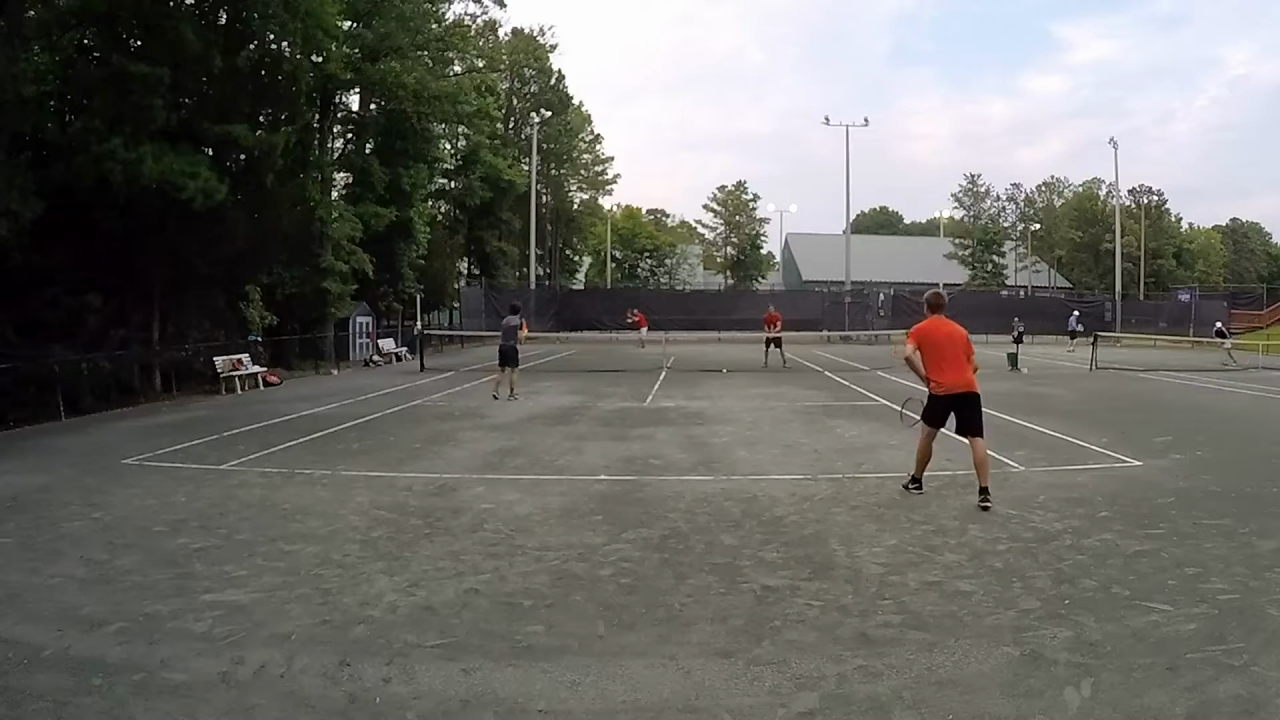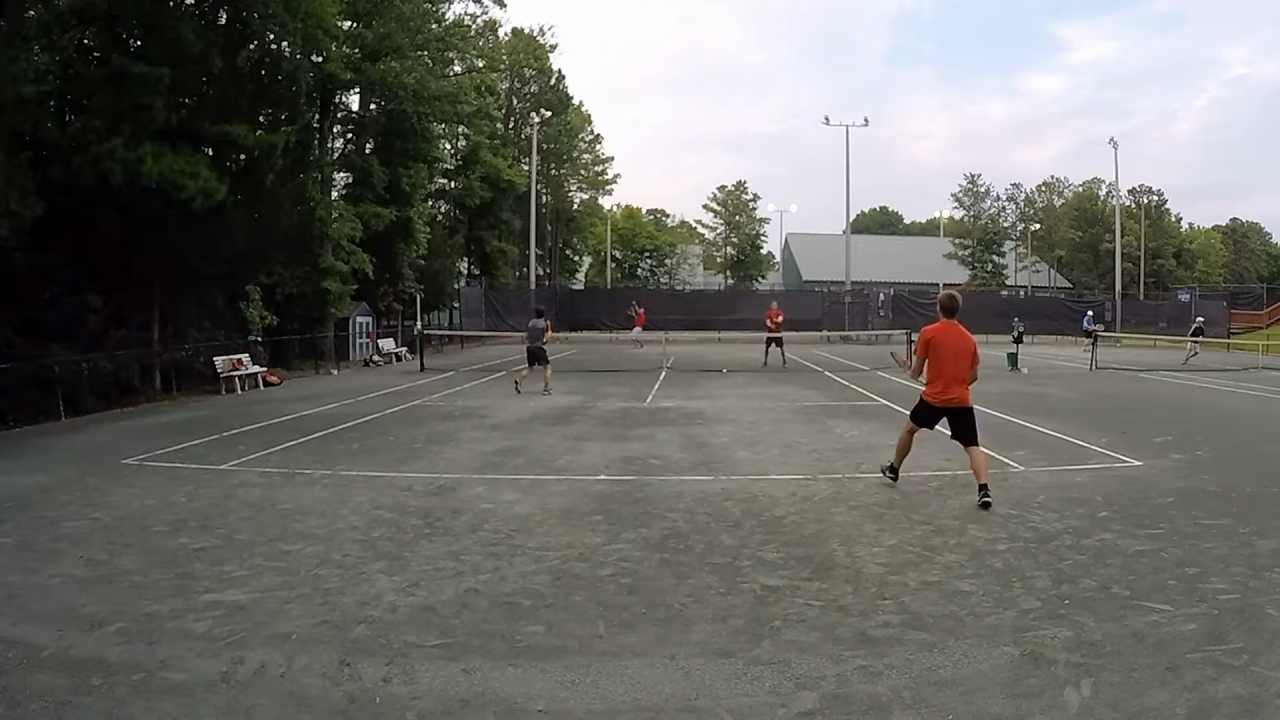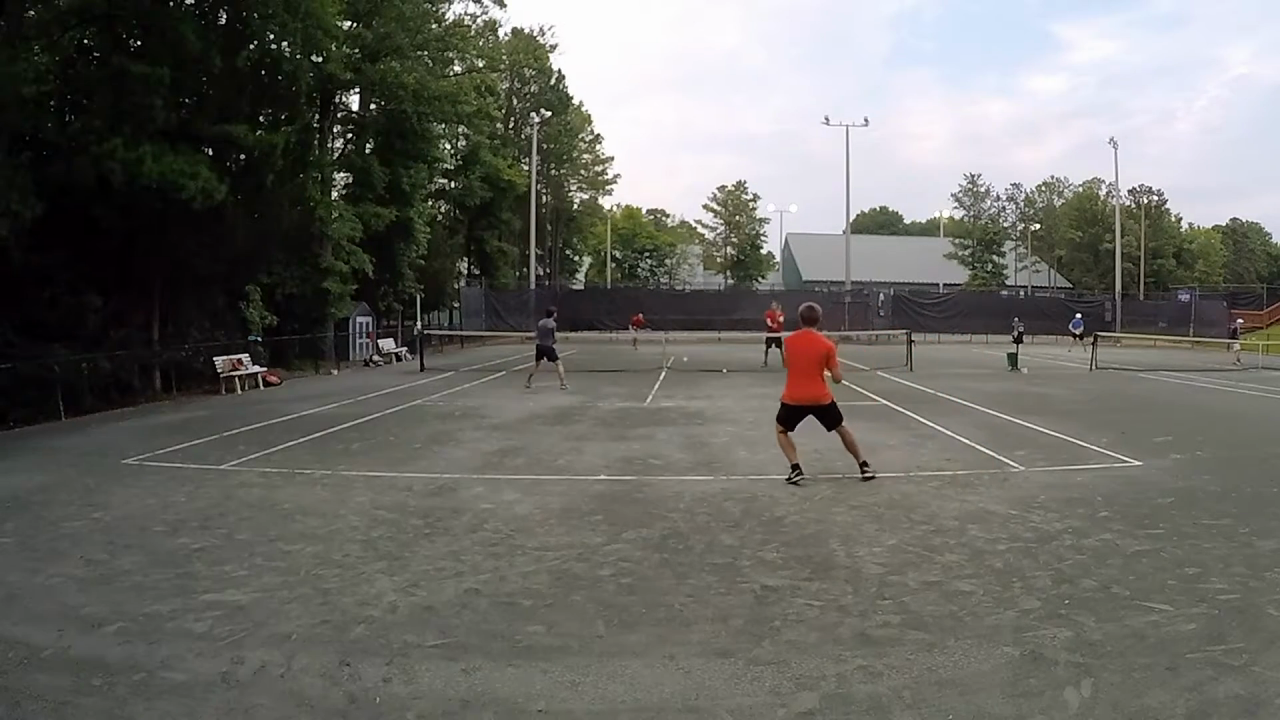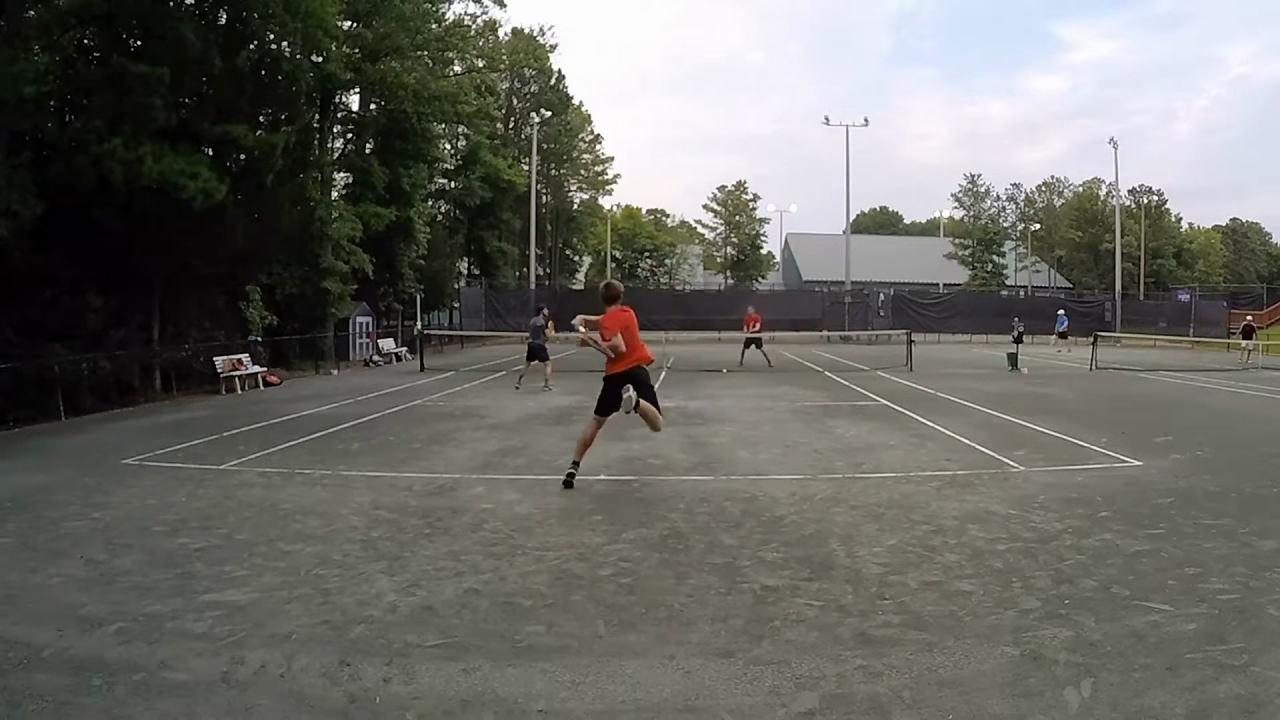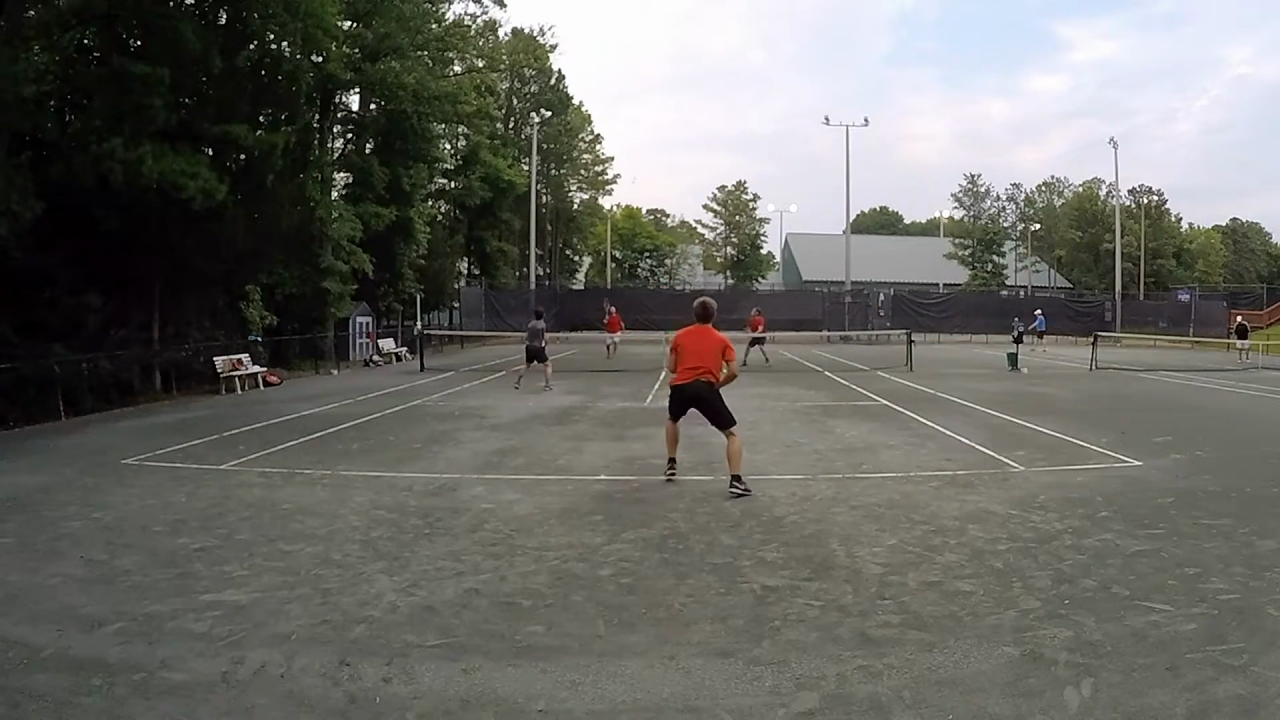
dt=1s
person 1, frame 1
left shoulder: (919, 329)
right shoulder: (960, 330)
left elbow: (909, 355)
right elbow: (973, 365)
left wrist: (924, 378)
left hip: (941, 390)
right hip: (968, 388)
left knee: (927, 435)
right knee: (976, 440)
left ankle: (916, 480)
right ankle: (984, 493)
person 1, frame 2
left shoulder: (928, 333)
right shoulder: (969, 338)
left elbow: (917, 370)
right elbow: (973, 376)
left wrist: (913, 371)
left hip: (933, 399)
right hip: (962, 401)
left knee: (909, 429)
right knee: (972, 446)
left ankle: (893, 470)
right ankle: (984, 489)
person 1, frame 3
left shoulder: (789, 341)
right shoulder: (827, 345)
right elbow: (837, 378)
right wrist: (834, 368)
left hip: (793, 399)
right hip: (821, 399)
left knee: (781, 430)
right knee: (842, 430)
left ankle: (796, 469)
right ankle: (864, 466)
person 1, frame 4
left shoulder: (608, 320)
right shoulder: (628, 313)
left elbow: (619, 350)
left wrist: (593, 341)
right wrist: (584, 319)
left hip: (617, 376)
right hip: (638, 372)
left knee: (596, 422)
right knee: (656, 426)
left ankle: (573, 468)
right ankle: (636, 400)
person 1, frame 5
left shoulder: (680, 335)
right shoulder: (722, 340)
left elbow: (671, 367)
right elbow: (733, 372)
right wrist: (717, 385)
left hip: (679, 388)
right hip: (706, 388)
left knee: (672, 421)
right knee: (732, 434)
left ankle: (671, 464)
right ankle: (736, 480)
